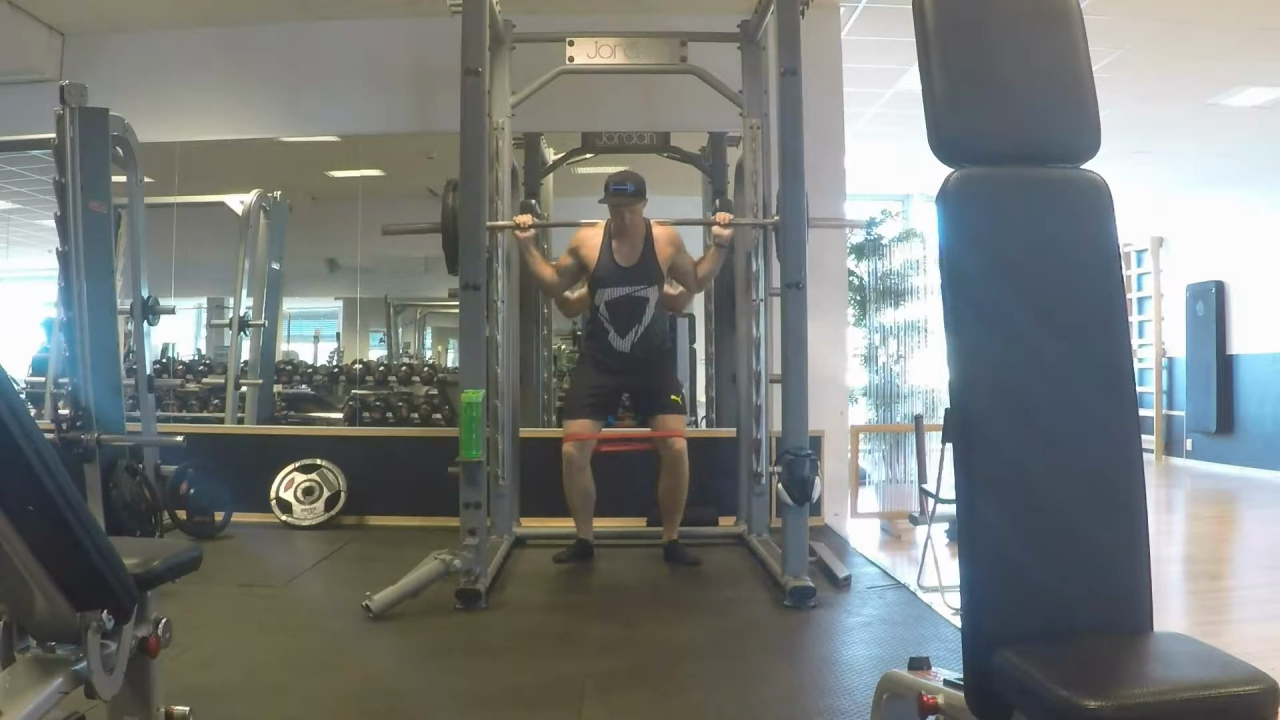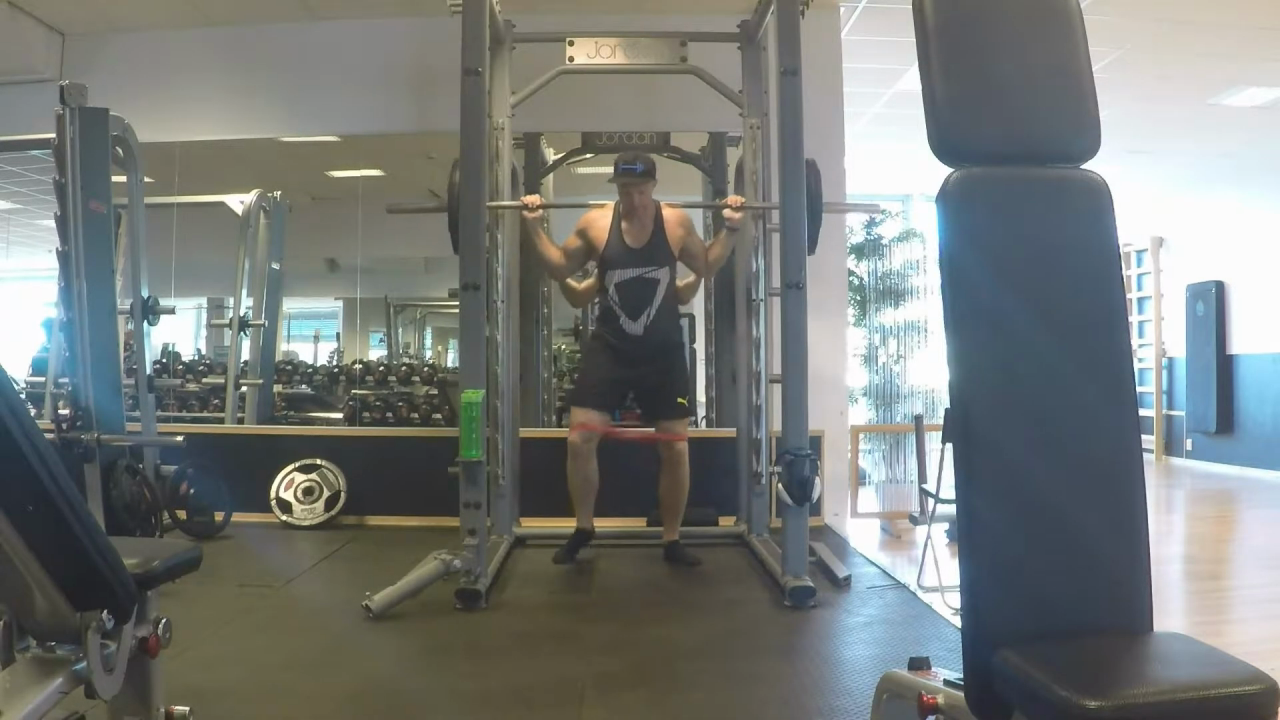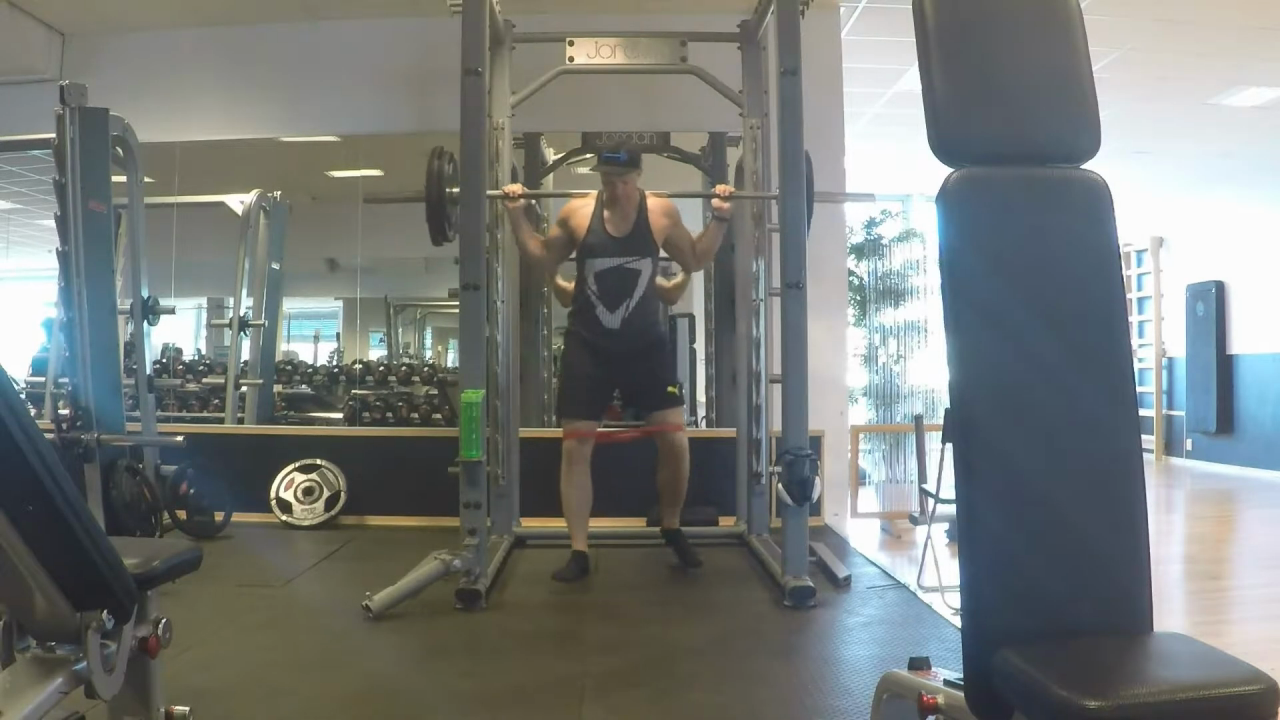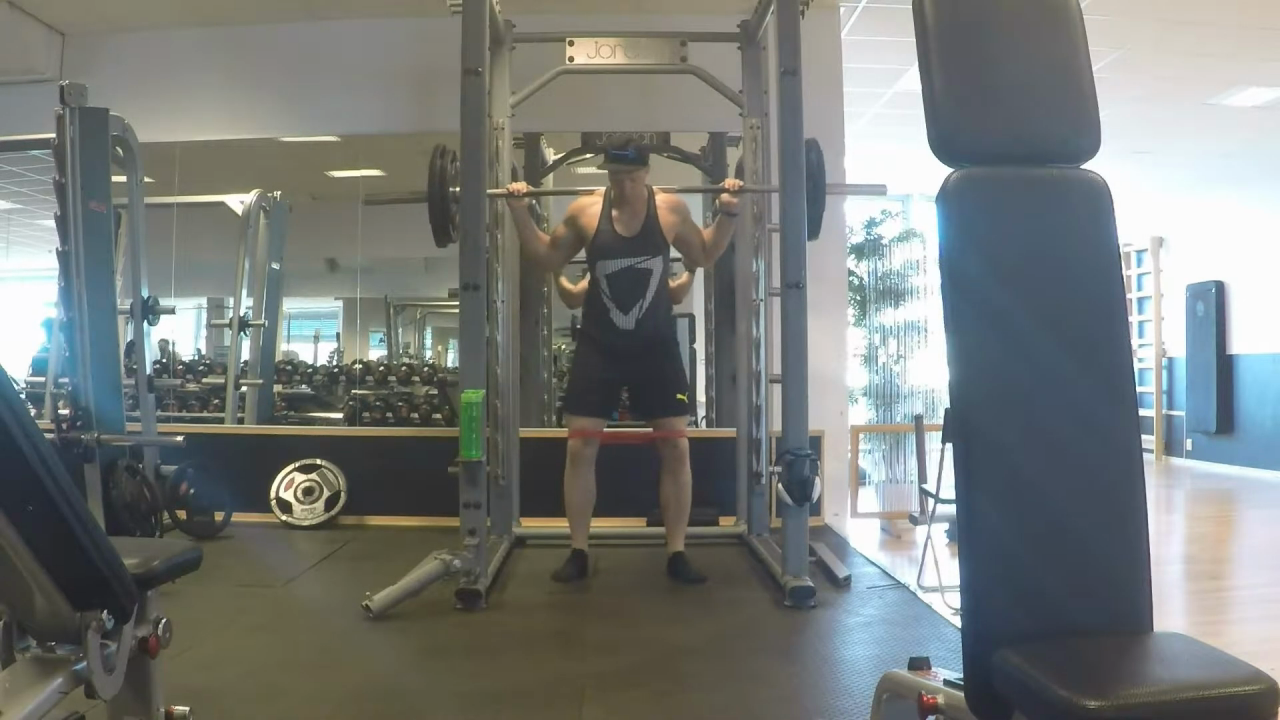
dt=0.5s
person 1, frame 1
left shoulder: (667, 241)
right shoulder: (586, 242)
left elbow: (696, 283)
right elbow: (554, 286)
left wrist: (720, 245)
right wrist: (528, 246)
left hip: (653, 361)
right hip: (598, 361)
left knee: (675, 449)
right knee: (574, 452)
left ankle: (671, 540)
right ankle: (584, 539)
person 1, frame 2
left shoulder: (677, 223)
right shoulder: (595, 223)
left elbow: (706, 267)
right elbow: (559, 268)
left wrist: (731, 228)
right wrist: (534, 226)
left hip: (663, 352)
right hip: (608, 349)
left knee: (675, 449)
right knee: (580, 441)
left ankle: (672, 540)
right ankle: (582, 529)
person 1, frame 3
left shoulder: (661, 212)
right shoulder: (575, 212)
left elbow: (695, 260)
right elbow: (543, 261)
left wrist: (719, 218)
right wrist: (516, 215)
left hip: (645, 344)
right hip: (587, 346)
left knee: (675, 441)
right knee: (575, 448)
left ankle: (673, 527)
right ankle: (579, 552)
person 1, frame 4
left shoulder: (672, 210)
right shoulder: (584, 211)
left elbow: (704, 256)
right elbow: (549, 258)
left wrist: (728, 212)
right wrist: (520, 212)
left hip: (656, 345)
right hip: (599, 345)
left knee: (675, 448)
right knee: (580, 448)
left ankle: (676, 553)
right ankle: (578, 551)
